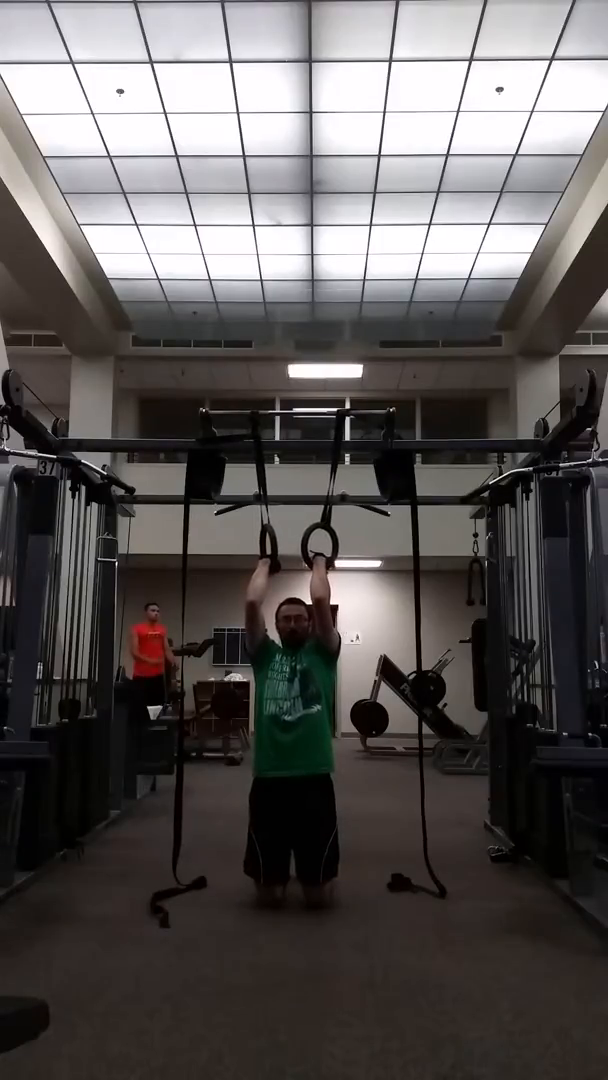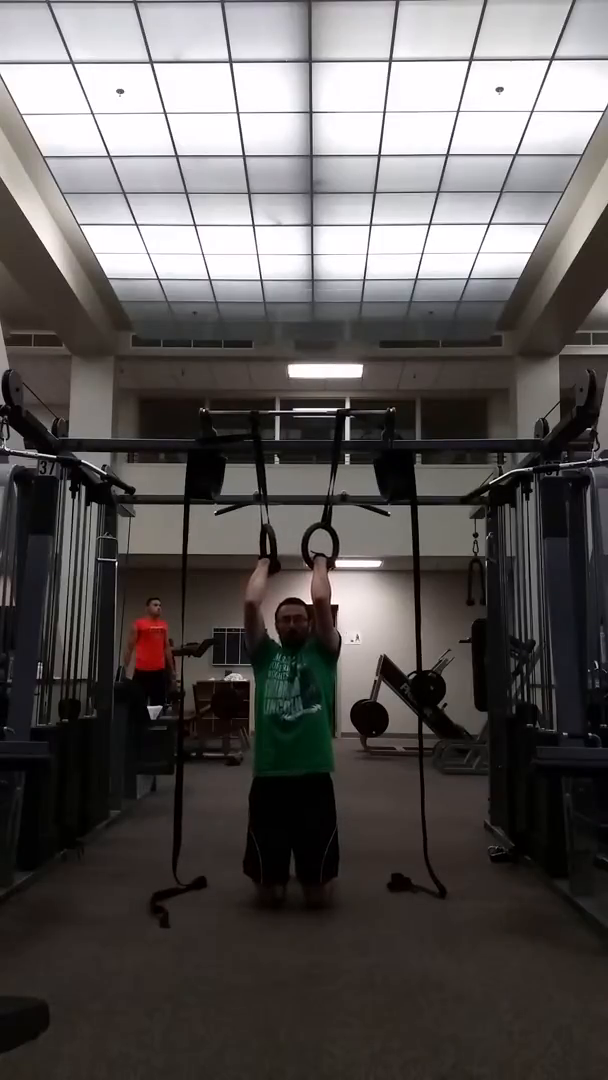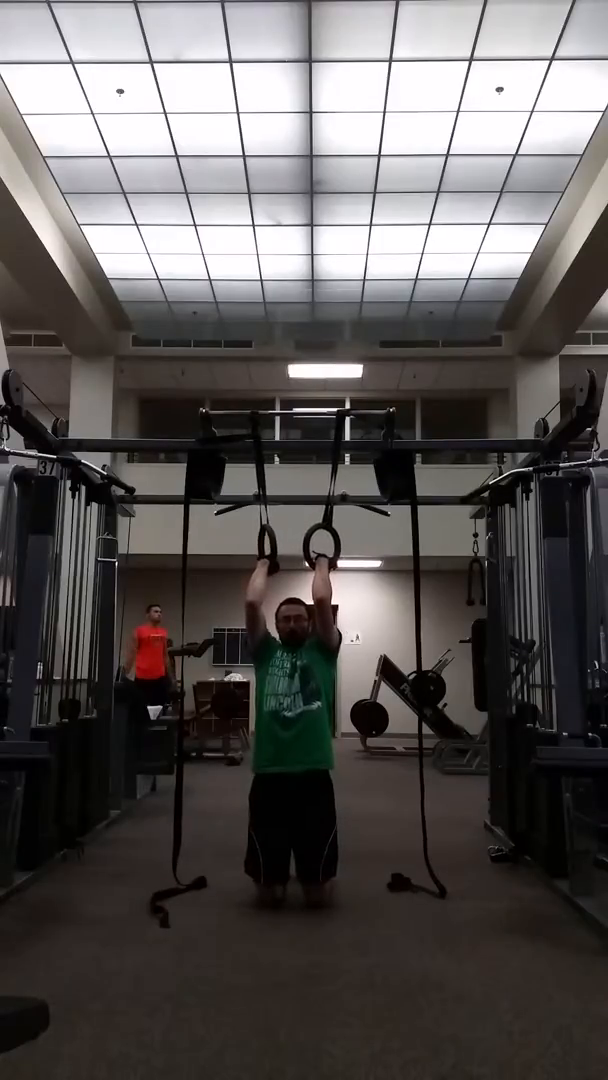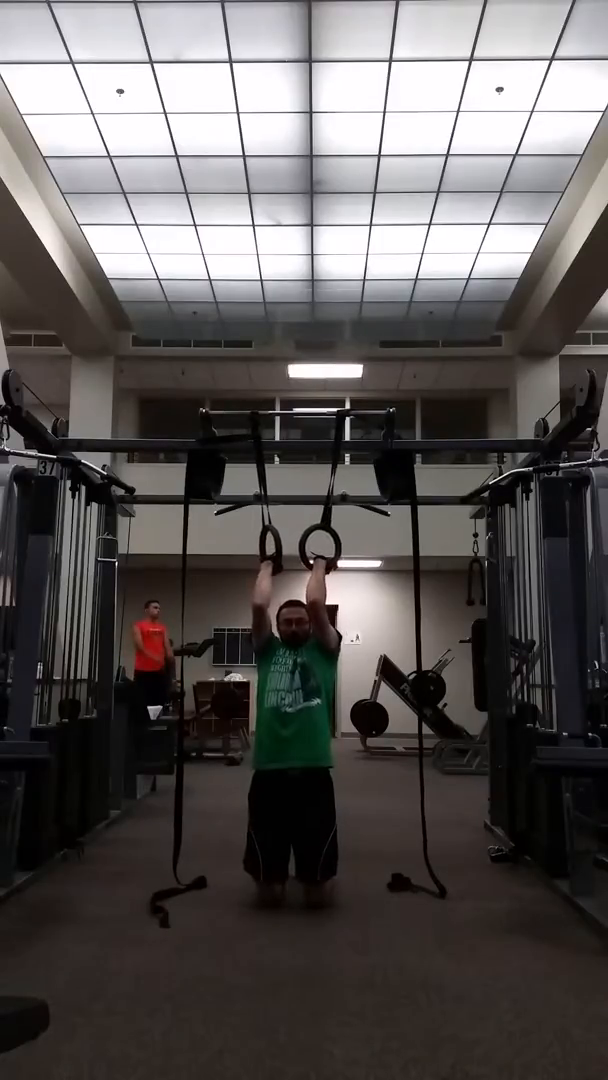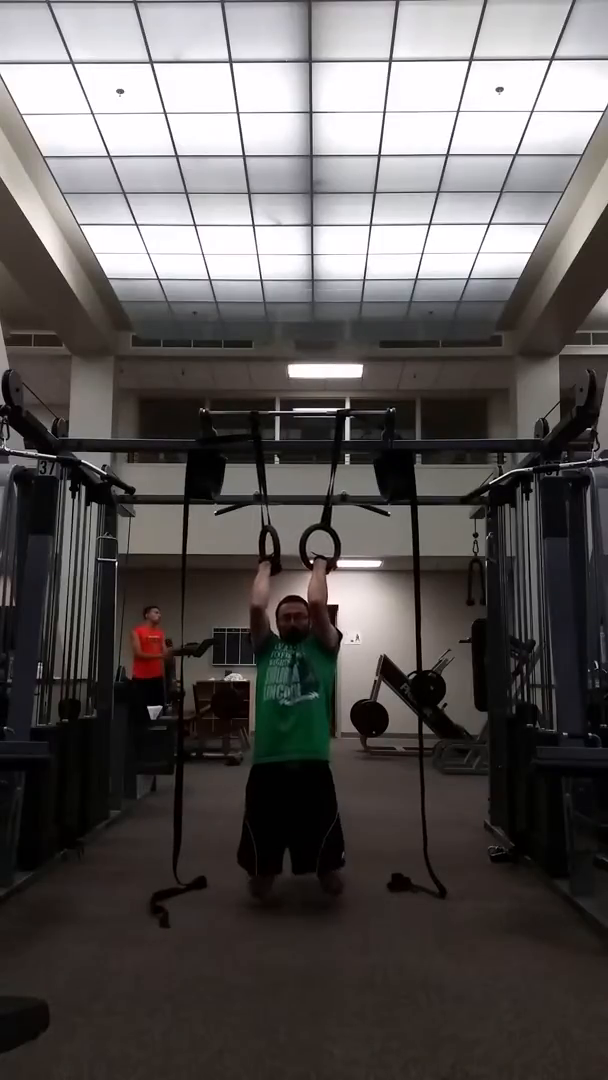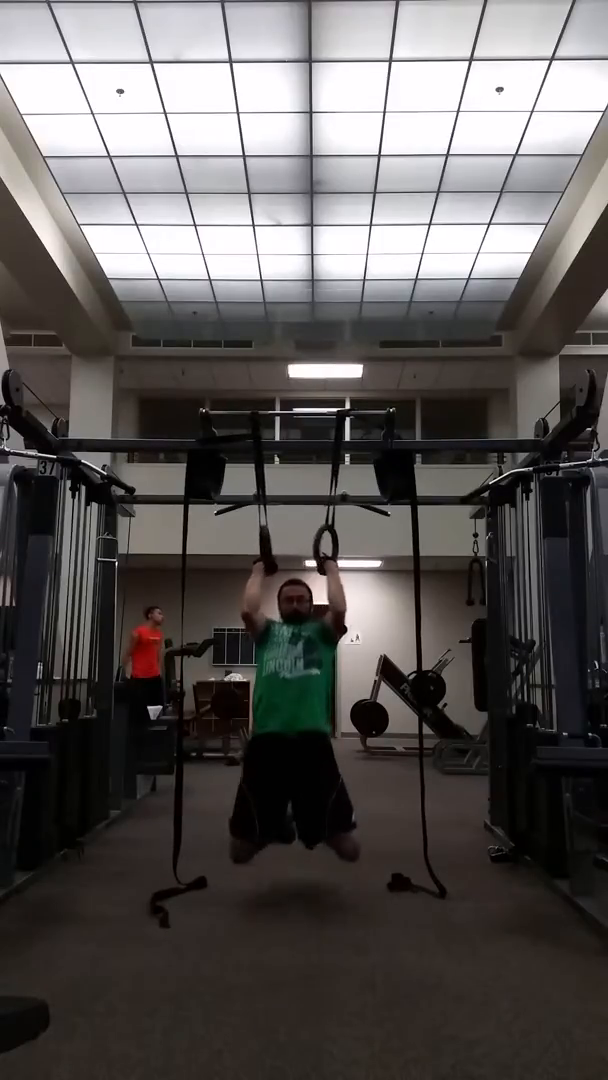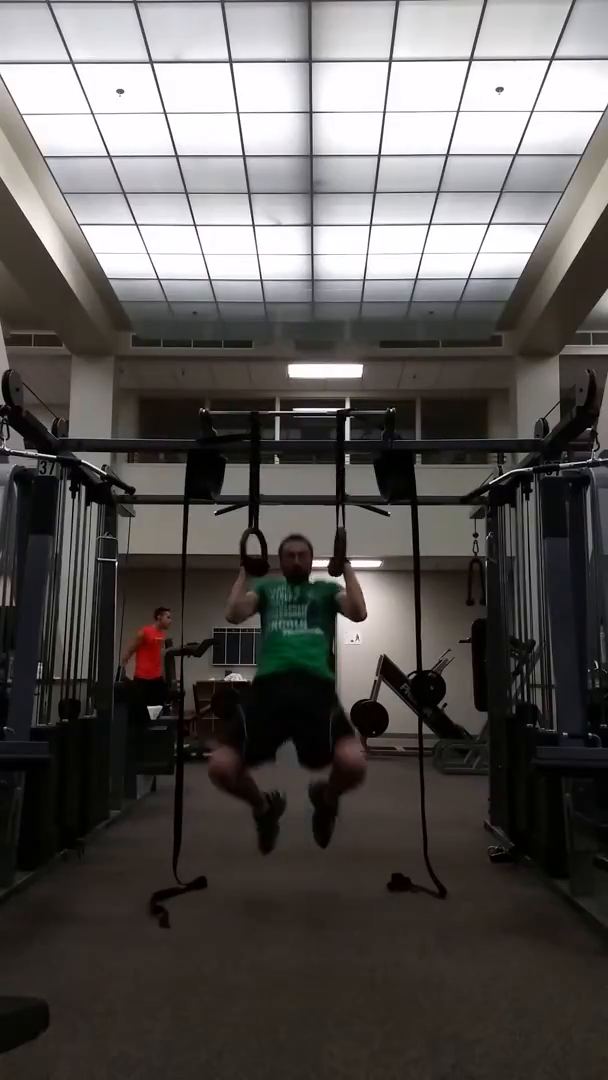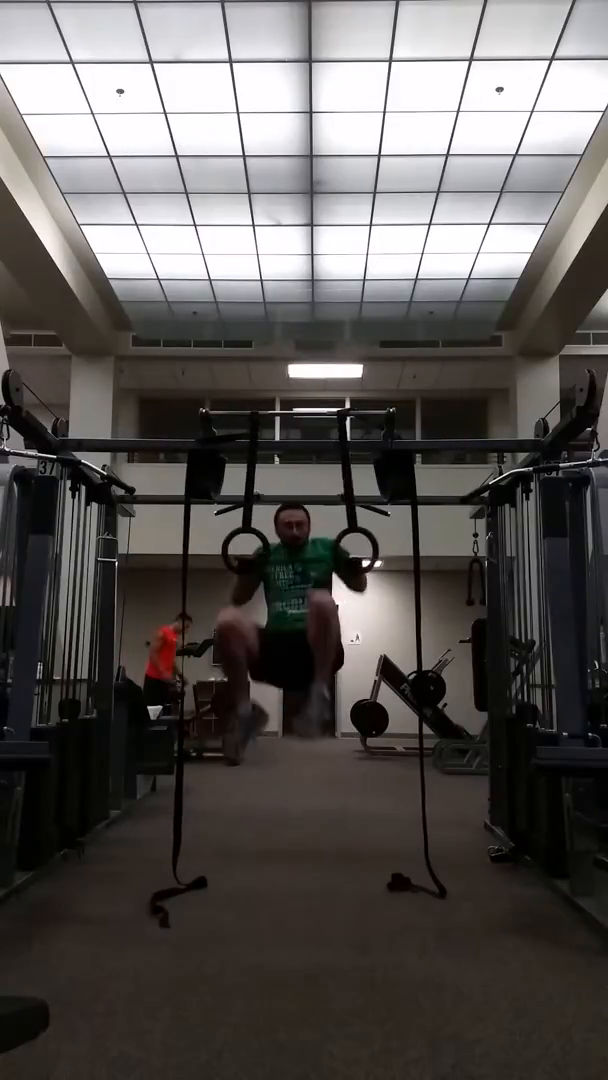
dt=0.3s
person 1, frame 1
left shoulder: (322, 653)
right shoulder: (265, 654)
left elbow: (320, 601)
right elbow: (252, 604)
left wrist: (319, 563)
right wrist: (264, 564)
left hip: (314, 779)
right hip: (269, 779)
left knee: (318, 895)
right knee: (270, 894)
left ankle: (313, 876)
right ankle: (277, 875)
person 1, frame 2
left shoulder: (322, 653)
right shoulder: (265, 654)
left elbow: (322, 602)
right elbow: (250, 604)
left wrist: (320, 564)
right wrist: (263, 565)
left hip: (314, 779)
right hip: (269, 779)
left knee: (317, 894)
right knee: (270, 892)
left ankle: (310, 876)
right ankle: (279, 876)
person 1, frame 3
left shoulder: (322, 651)
right shoulder: (266, 652)
left elbow: (322, 601)
right elbow: (252, 604)
left wrist: (322, 563)
right wrist: (263, 565)
left hip: (313, 777)
right hip: (269, 777)
left knee: (317, 894)
right knee: (270, 893)
left ankle: (312, 877)
right ankle: (276, 877)
person 1, frame 4
left shoulder: (323, 650)
right shoulder: (268, 651)
left elbow: (316, 603)
right elbow: (259, 606)
left wrist: (319, 566)
right wrist: (267, 567)
left hip: (313, 774)
right hip: (269, 775)
left knee: (317, 893)
right knee: (270, 892)
left ankle: (312, 877)
right ankle: (274, 876)
person 1, frame 5
left shoulder: (323, 647)
right shoulder: (267, 648)
left elbow: (318, 604)
right elbow: (257, 607)
left wrist: (320, 566)
right wrist: (265, 568)
left hip: (312, 769)
right hip: (267, 769)
left knee: (331, 884)
right knee: (260, 886)
left ankle: (322, 864)
right ankle: (268, 867)
person 1, frame 6
left shoulder: (323, 631)
right shoulder: (268, 631)
left elbow: (339, 609)
right elbow: (248, 612)
left wrist: (331, 569)
right wrist: (258, 570)
left hip: (313, 741)
right hip: (266, 742)
left knee: (348, 848)
right knee: (241, 851)
left ankle: (320, 829)
right ankle: (278, 825)
person 1, frame 7
left shoulder: (326, 590)
right shoulder: (266, 587)
left elbow: (358, 613)
right elbow: (234, 615)
left wrist: (346, 567)
right wrist: (245, 571)
left hip: (316, 687)
right hip: (269, 687)
left knee: (352, 764)
right knee: (221, 768)
left ankle: (325, 797)
right ankle: (264, 805)
person 1, frame 8
left shoulder: (326, 549)
right shoulder: (265, 556)
left elbow: (359, 585)
right elbow: (238, 600)
left wrist: (355, 561)
left hip: (316, 646)
right hip: (274, 645)
left knee: (321, 601)
right knee: (228, 622)
left ankle: (320, 691)
right ankle: (244, 707)
